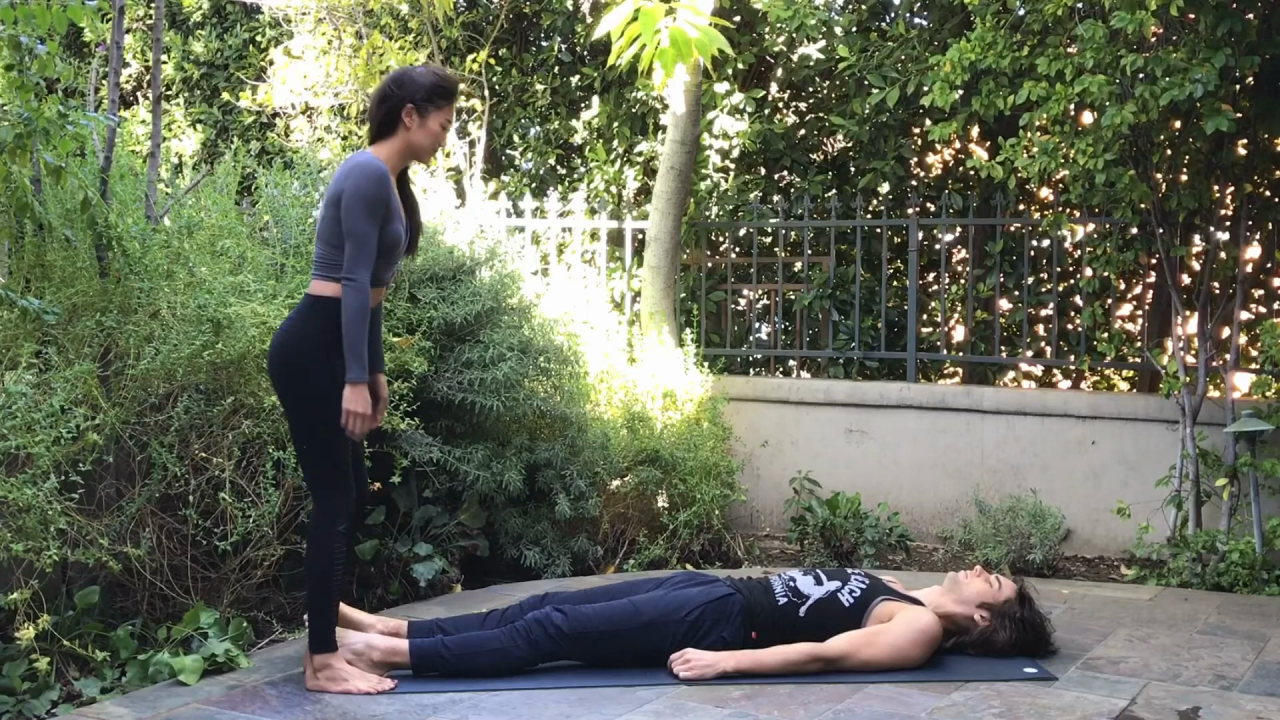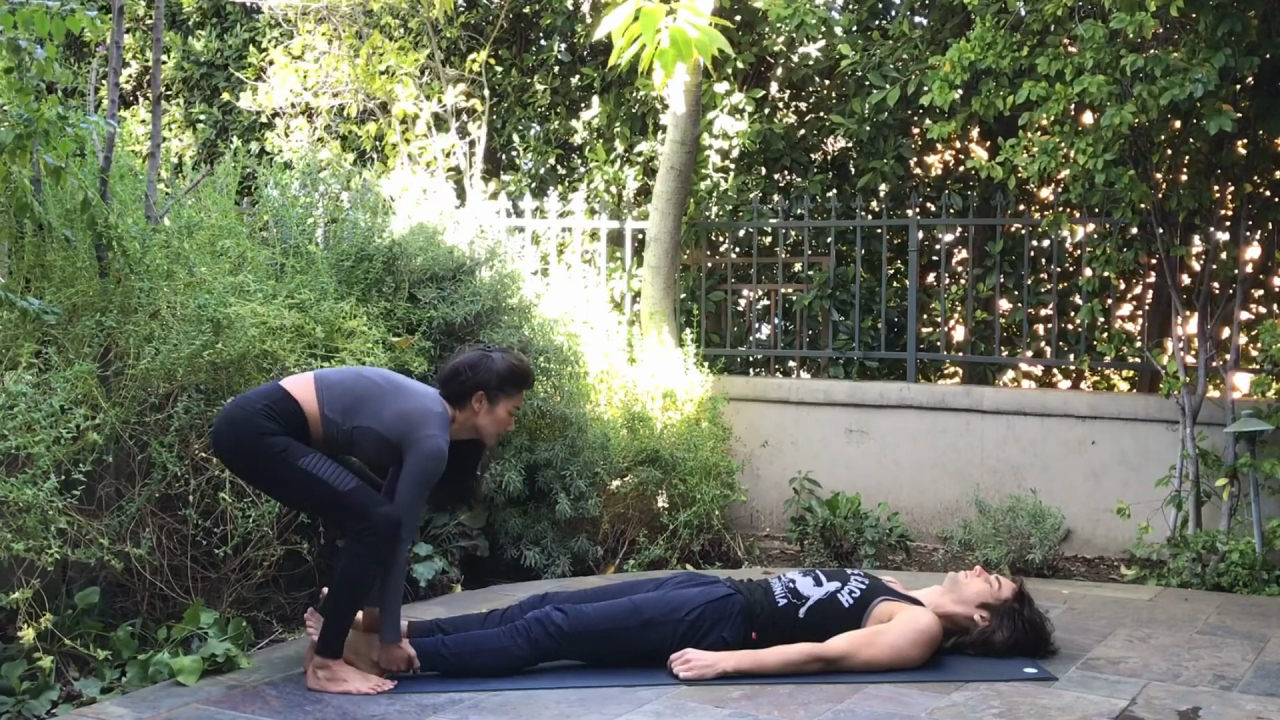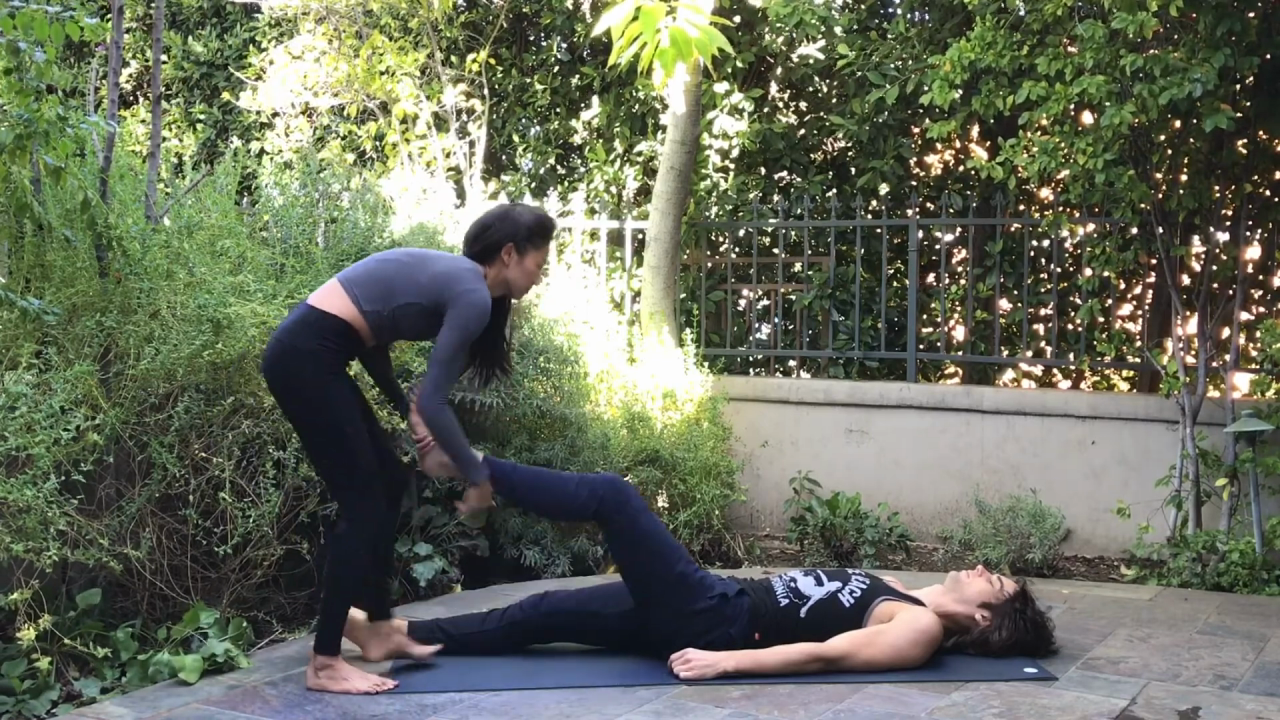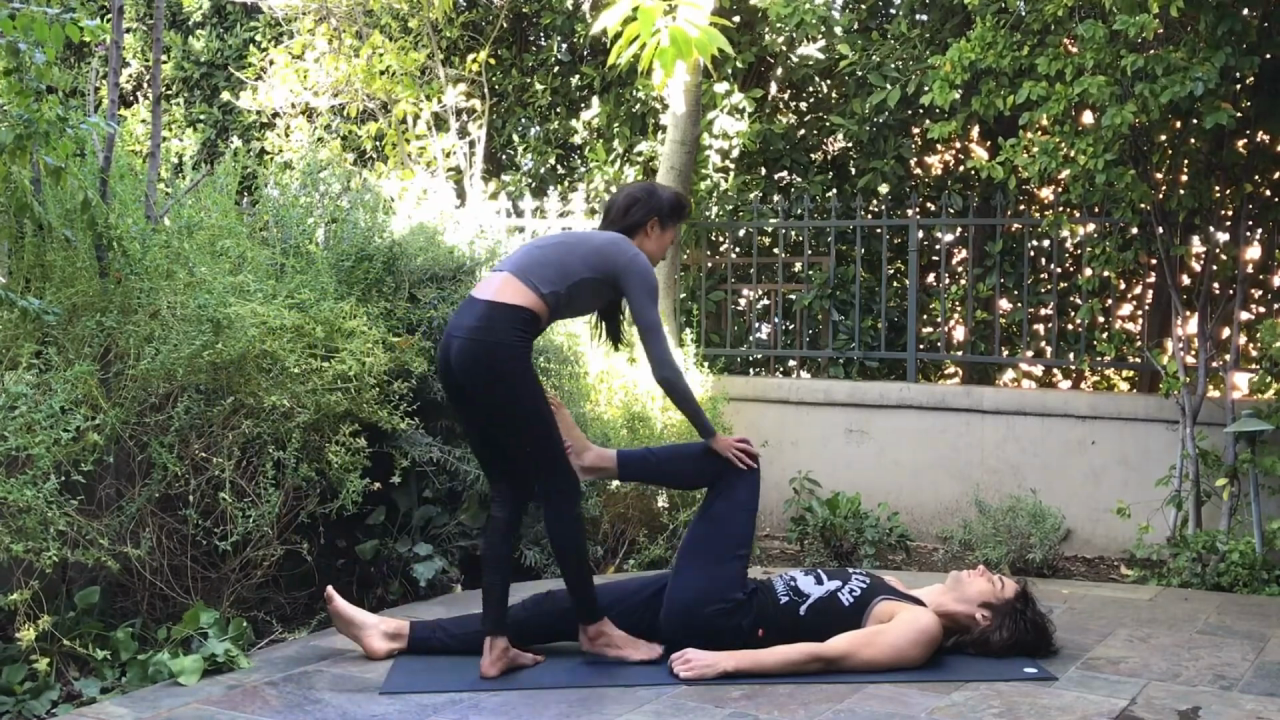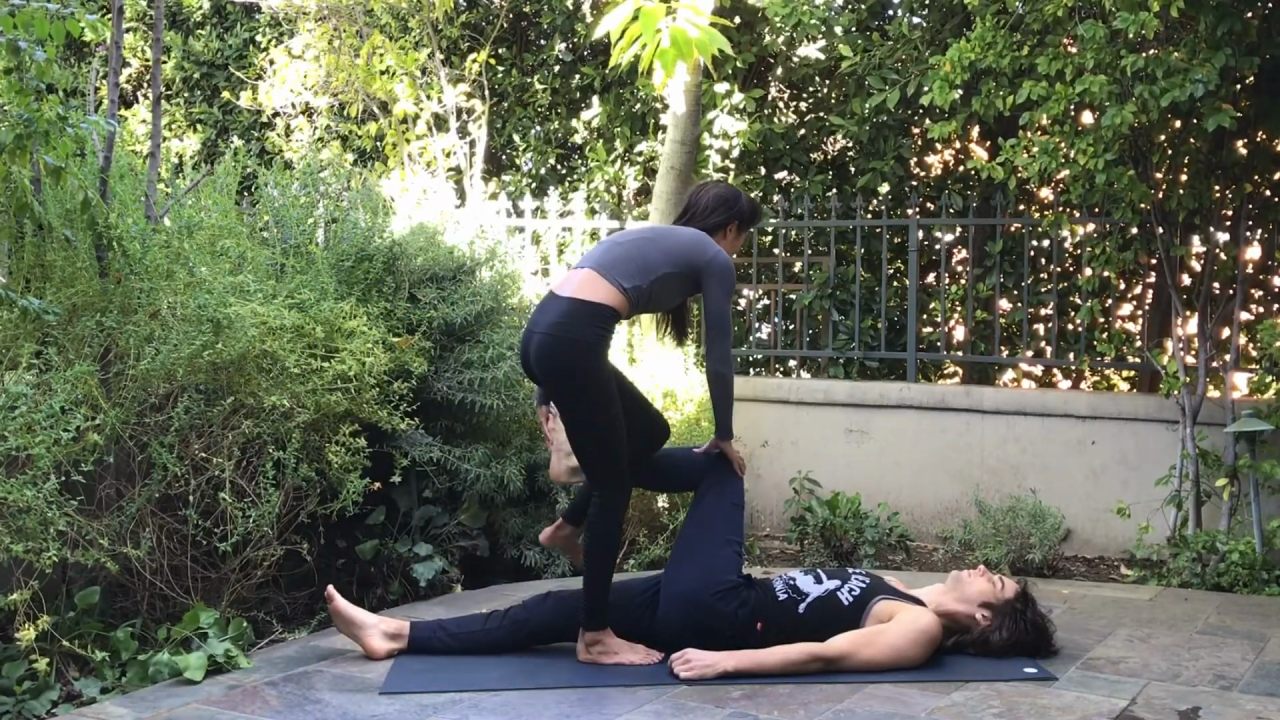
dt=1s
person 1, frame 1
left shoulder: (920, 631)
right shoulder: (903, 593)
left elbow: (825, 654)
left wrist: (724, 661)
left hip: (724, 621)
right hip: (720, 590)
left knee: (552, 632)
right knee: (550, 605)
left ankle: (388, 652)
right ankle: (388, 627)
person 1, frame 2
left shoulder: (920, 631)
right shoulder: (902, 594)
left elbow: (825, 654)
left wrist: (725, 661)
left hip: (722, 623)
right hip: (717, 592)
left knee: (550, 631)
right knee: (547, 603)
right ankle: (397, 628)
person 1, frame 3
left shoulder: (920, 632)
right shoulder: (907, 596)
left elbow: (825, 653)
left wrist: (725, 661)
left hip: (717, 623)
right hip: (722, 603)
left knee: (615, 495)
right knee: (552, 607)
left ankle: (467, 466)
right ankle: (401, 634)
person 1, frame 4
left shoulder: (918, 632)
right shoulder: (899, 594)
left elbow: (823, 654)
left wrist: (724, 662)
left hip: (714, 620)
right hip: (703, 609)
left knee: (736, 462)
right knee: (557, 608)
left ankle: (592, 460)
right ankle: (395, 634)
person 1, frame 5
left shoulder: (920, 630)
right shoulder: (900, 593)
left elbow: (826, 655)
left wrist: (724, 663)
left hip: (716, 616)
right hip: (707, 606)
left knee: (720, 467)
right knee: (558, 609)
right ankle: (397, 634)
person 2, frame 1
left shoulder: (384, 176)
right shoulder: (368, 172)
right elbow: (356, 281)
left wrist: (375, 371)
right wrist: (355, 382)
left hip: (322, 349)
right hip: (310, 350)
left knee: (344, 495)
right knee: (337, 498)
left ankle: (326, 639)
right ankle: (322, 661)
person 2, frame 2
left shoulder: (427, 414)
right shoulder: (431, 438)
left elbow: (390, 509)
right elbow: (400, 535)
left wrist: (374, 608)
right wrist: (390, 638)
left hip: (266, 423)
right hip: (255, 429)
left knee: (369, 515)
right knee: (376, 521)
left ankle: (326, 643)
right ankle: (325, 664)
person 2, frame 3
left shoulder: (450, 276)
right shoulder: (470, 294)
right elbow: (432, 400)
left wrist: (408, 413)
right wrist: (475, 475)
left hip: (306, 353)
right hip: (306, 360)
left knee: (389, 484)
right knee: (364, 505)
left ankle: (378, 625)
right ankle: (324, 663)
person 2, frame 4
left shoulder: (581, 247)
right shoulder: (630, 261)
right elbow: (663, 368)
left wrist: (541, 417)
right wrist: (711, 436)
left hip: (458, 341)
right hip: (493, 349)
left knee: (509, 493)
right knee: (558, 489)
left ankle: (495, 644)
right ankle: (593, 629)
person 2, frame 5
left shoulder: (653, 239)
right shoulder: (714, 258)
right elbow: (718, 359)
left wrist: (549, 401)
right wrist: (724, 437)
left hip: (542, 332)
right hip: (571, 343)
left knee: (648, 432)
right knee: (612, 487)
left ankle: (571, 527)
right ankle: (595, 636)
